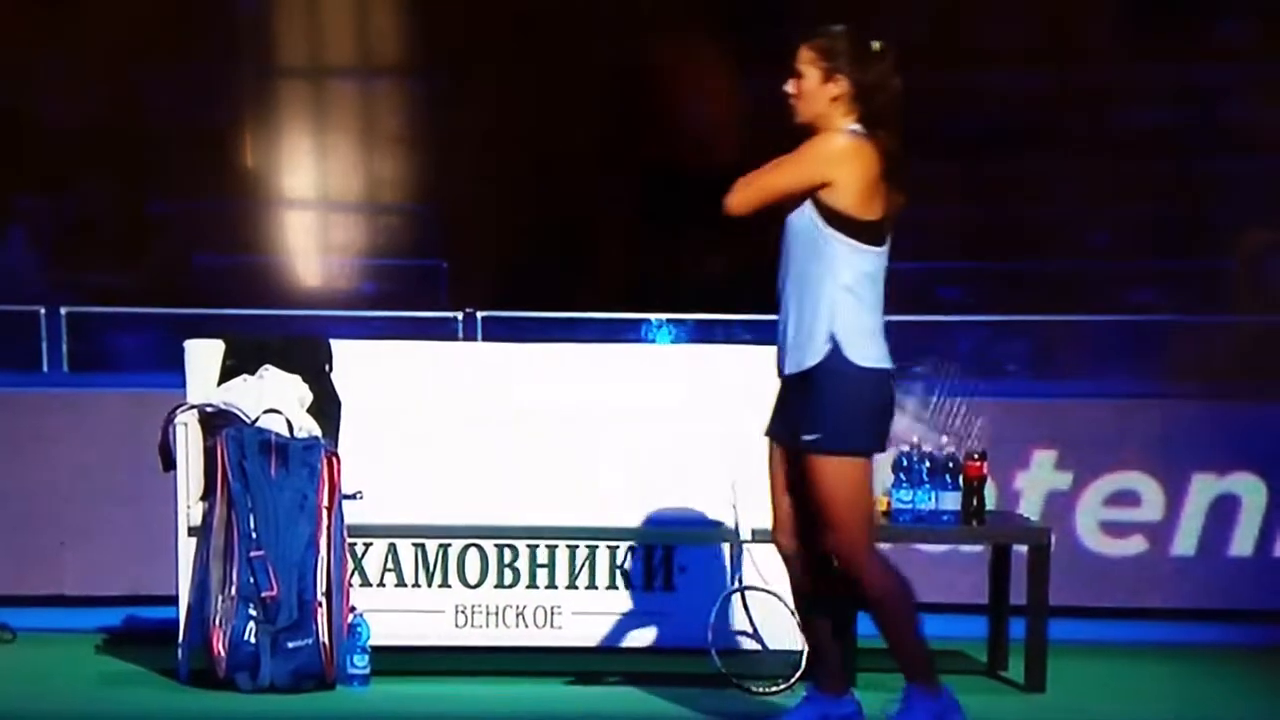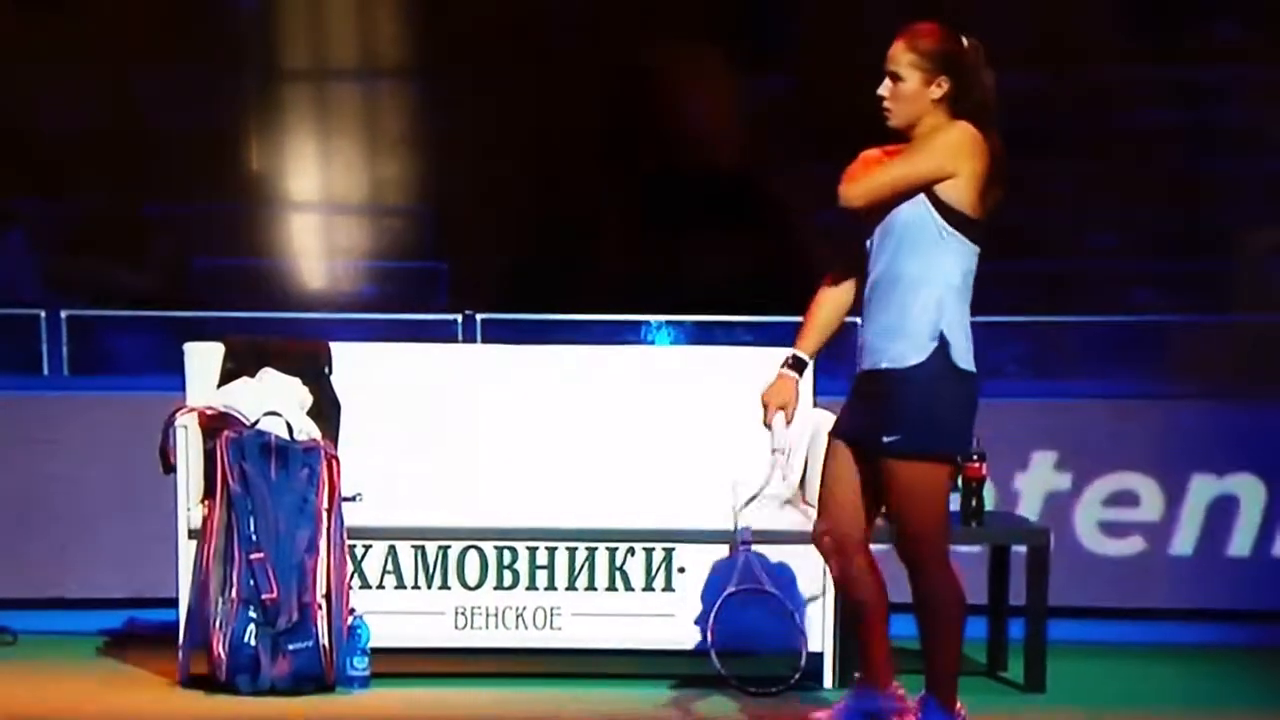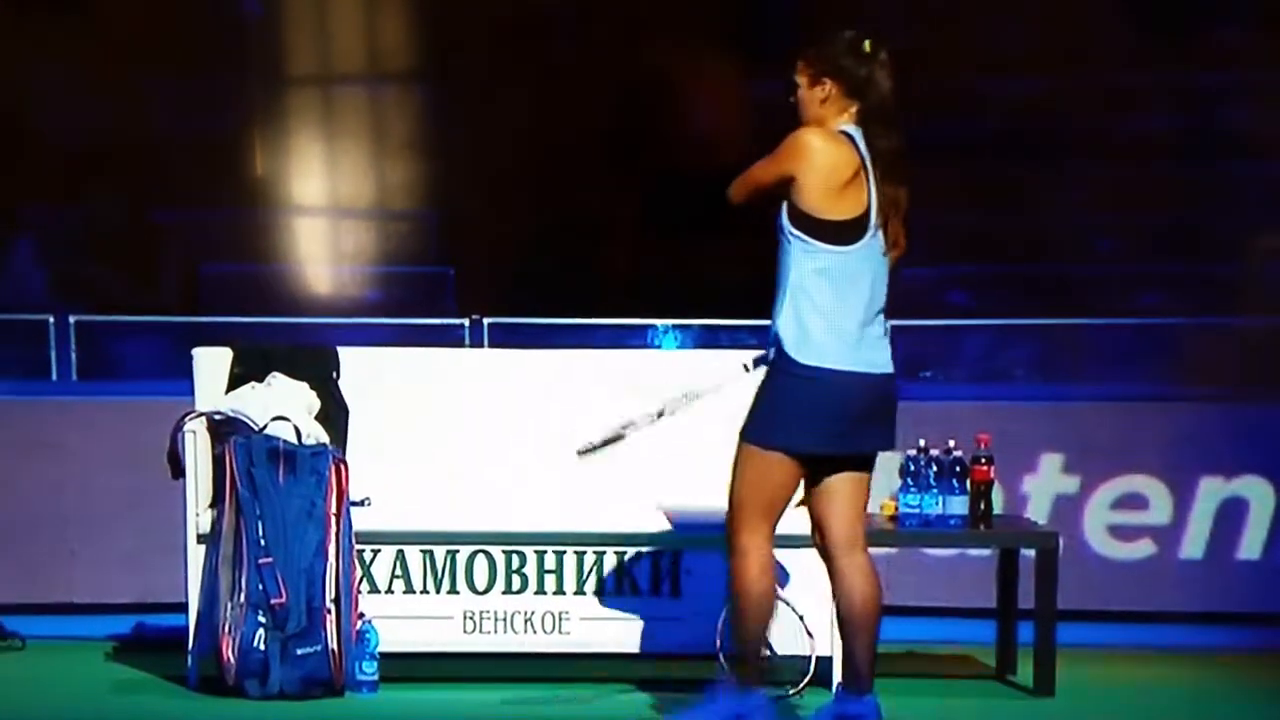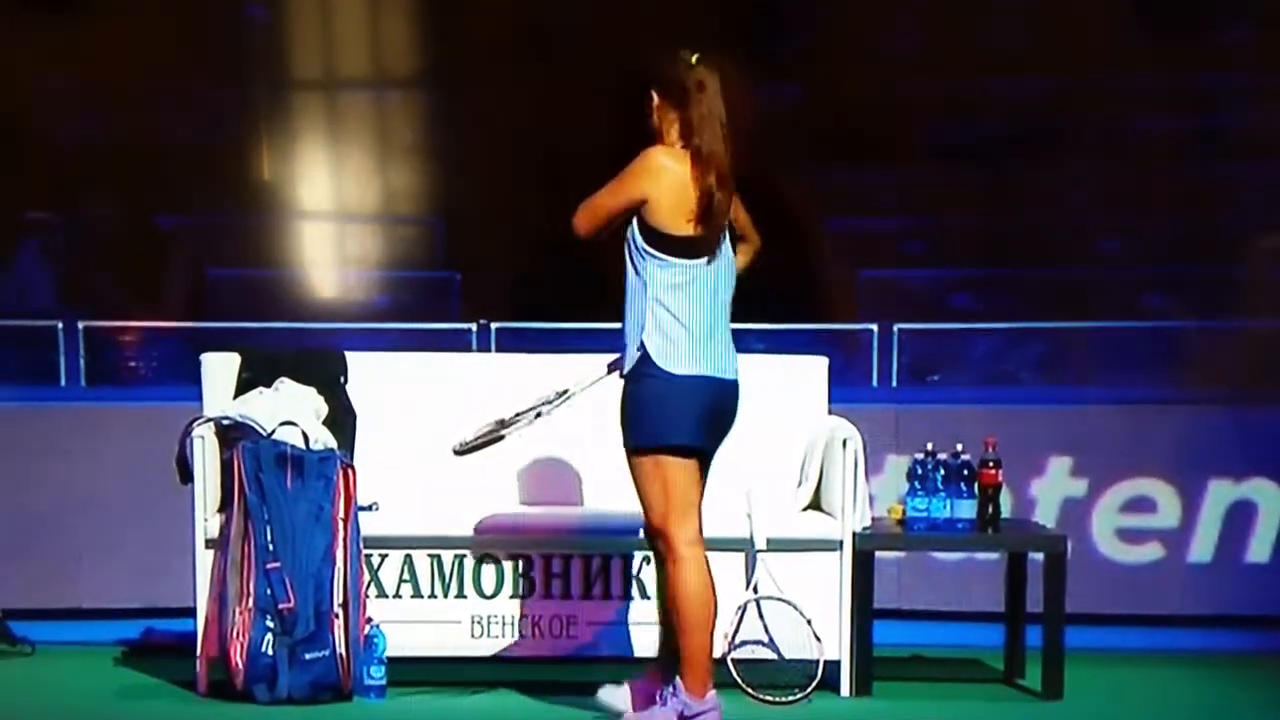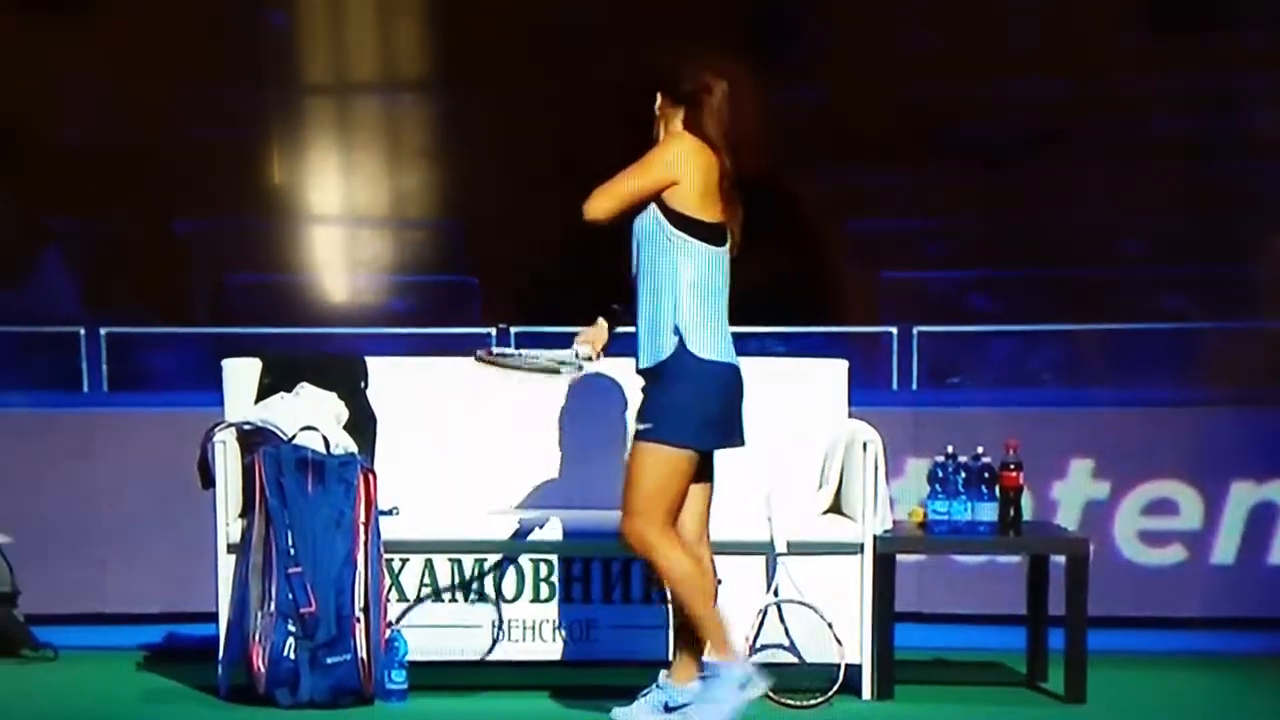
dt=1s
person 1, frame 1
left shoulder: (840, 151)
right shoulder: (843, 159)
left elbow: (737, 201)
left wrist: (772, 169)
left hip: (841, 375)
right hip: (808, 375)
left knee: (848, 548)
right knee: (794, 543)
person 1, frame 2
left shoulder: (962, 143)
right shoulder: (891, 168)
left elbow: (852, 193)
right elbow: (846, 275)
left wrist: (864, 162)
right wrist: (795, 363)
left hip: (928, 378)
right hip: (876, 377)
left knee: (922, 552)
right knee: (838, 538)
person 1, frame 3
left shoulder: (813, 145)
right shoulder: (877, 160)
left elbow: (737, 193)
left hip: (811, 375)
right hip: (866, 377)
left knee: (748, 532)
right knee: (844, 544)
person 1, frame 4
left shoulder: (658, 166)
right shoulder: (717, 178)
left elbow: (583, 223)
right elbow: (748, 244)
left hip: (667, 380)
right hip: (714, 380)
left knee: (679, 541)
right knee: (667, 534)
person 1, frame 5
left shoulder: (681, 152)
right shoulder: (708, 175)
left elbow: (595, 208)
left wrist: (634, 182)
right wrist: (611, 324)
left hip: (690, 370)
right hip: (693, 372)
left knee: (645, 528)
right knee: (686, 535)
left ankle: (730, 663)
